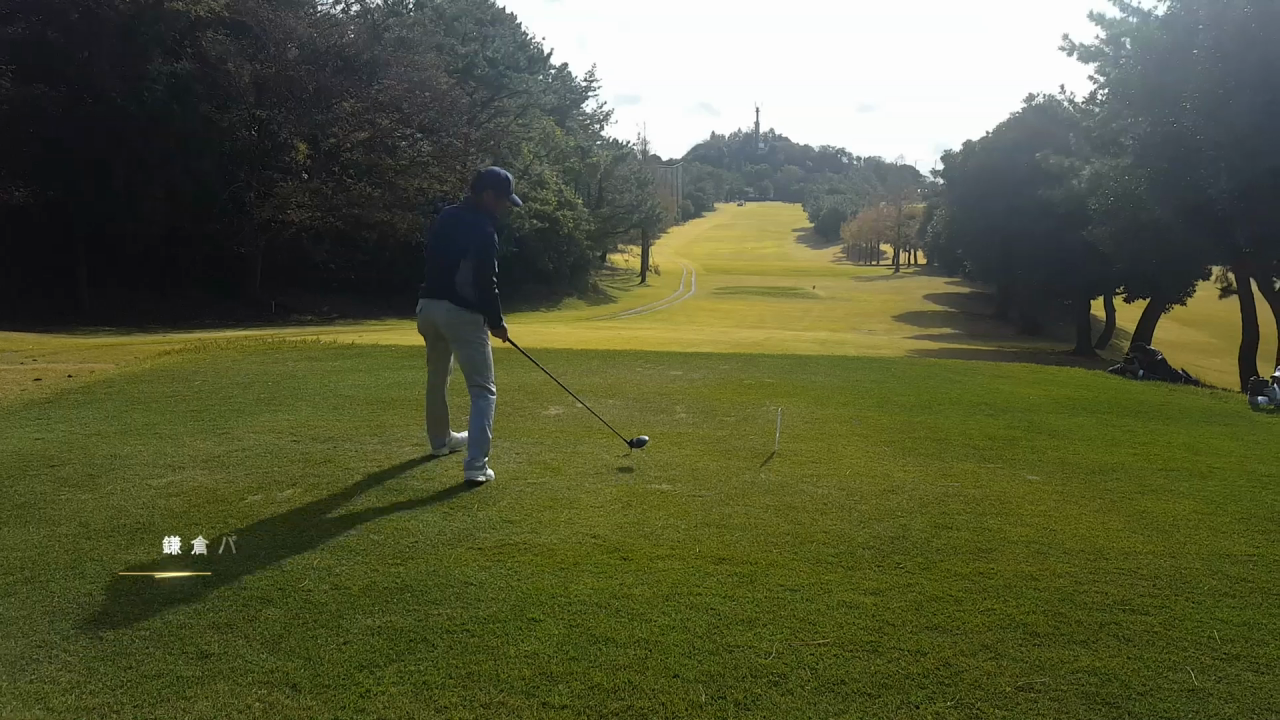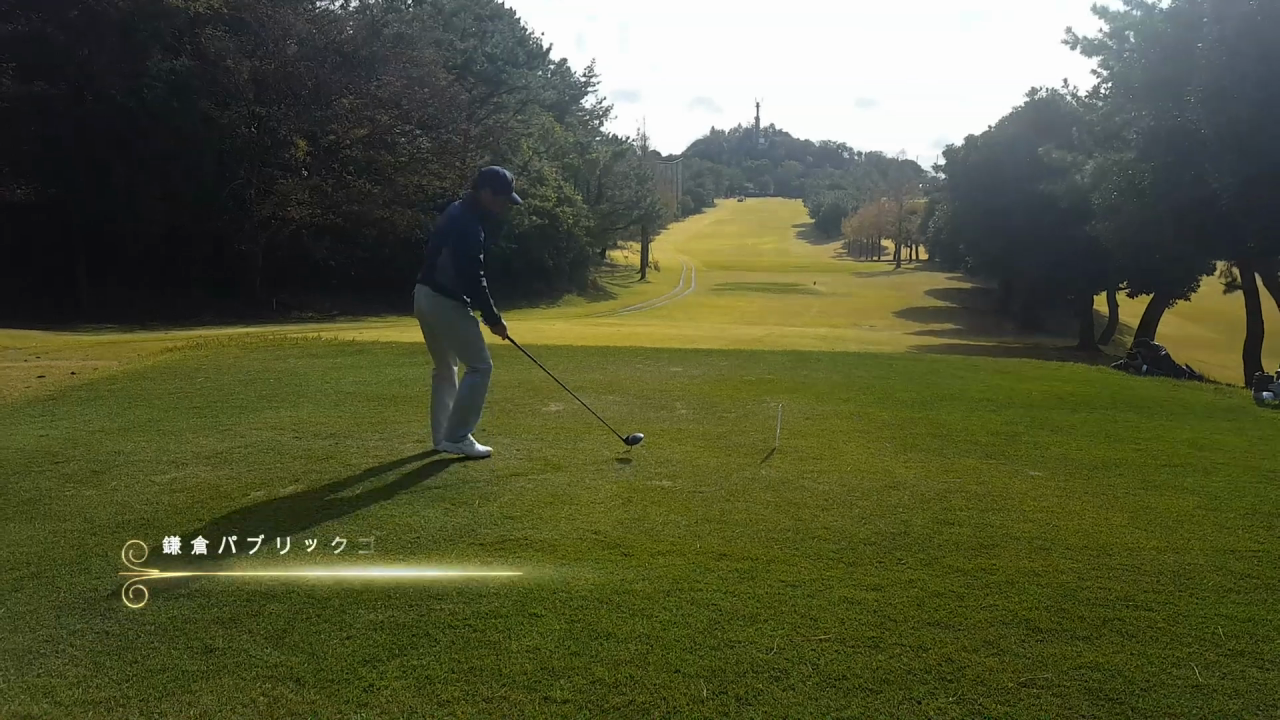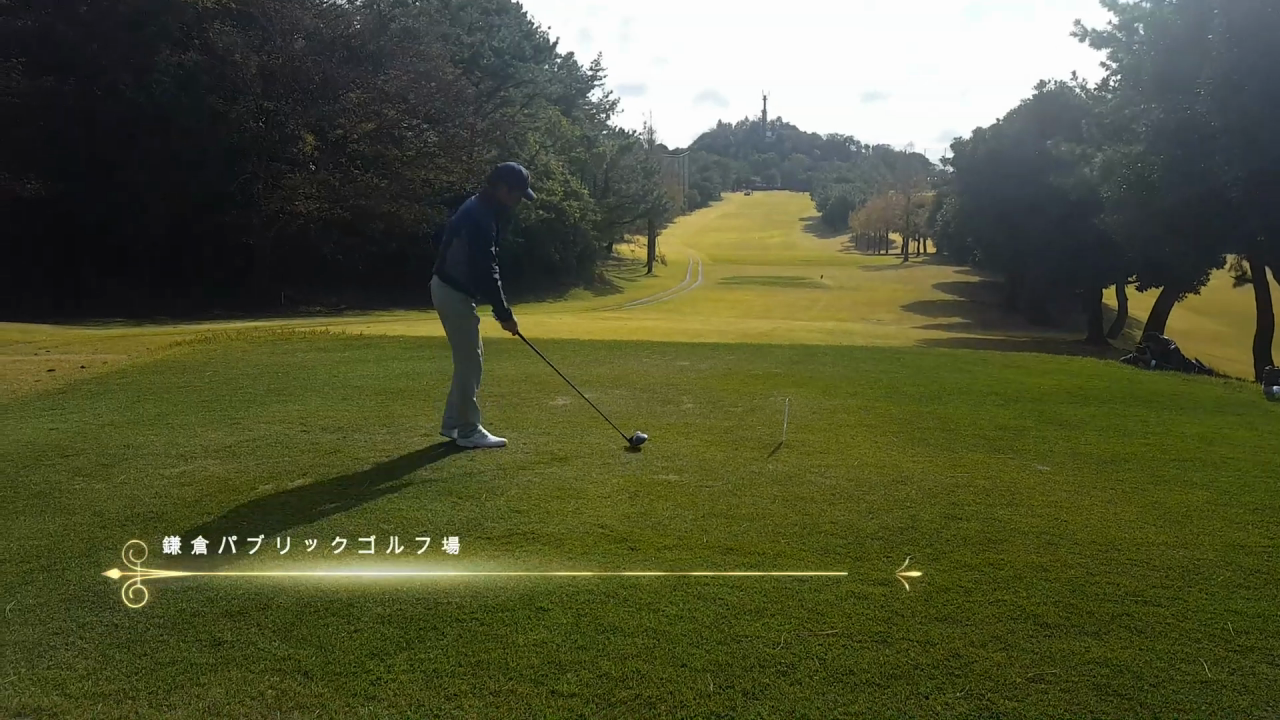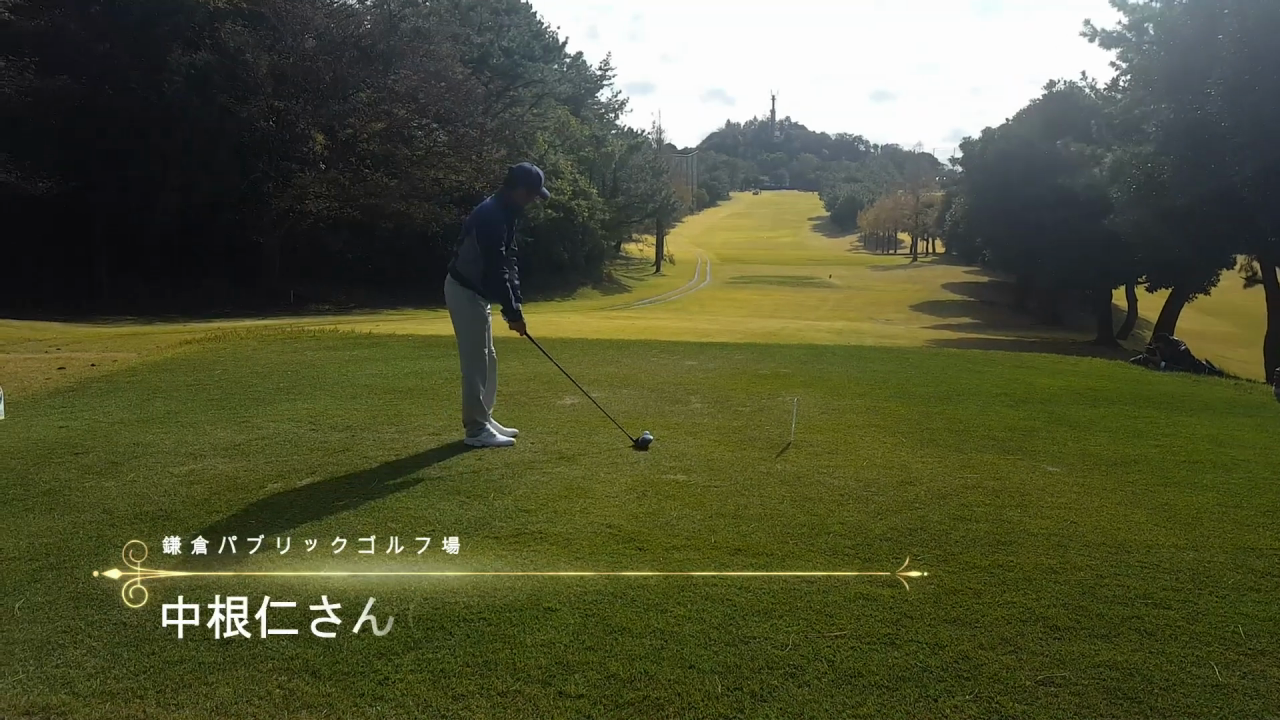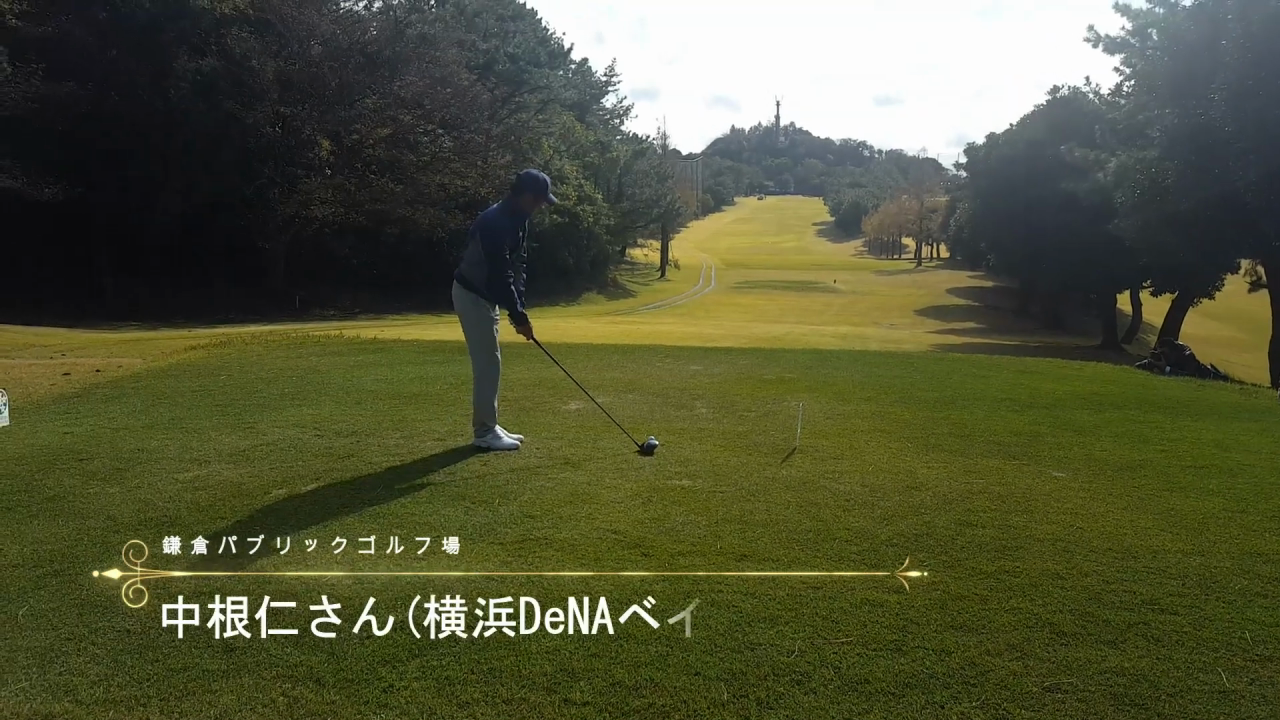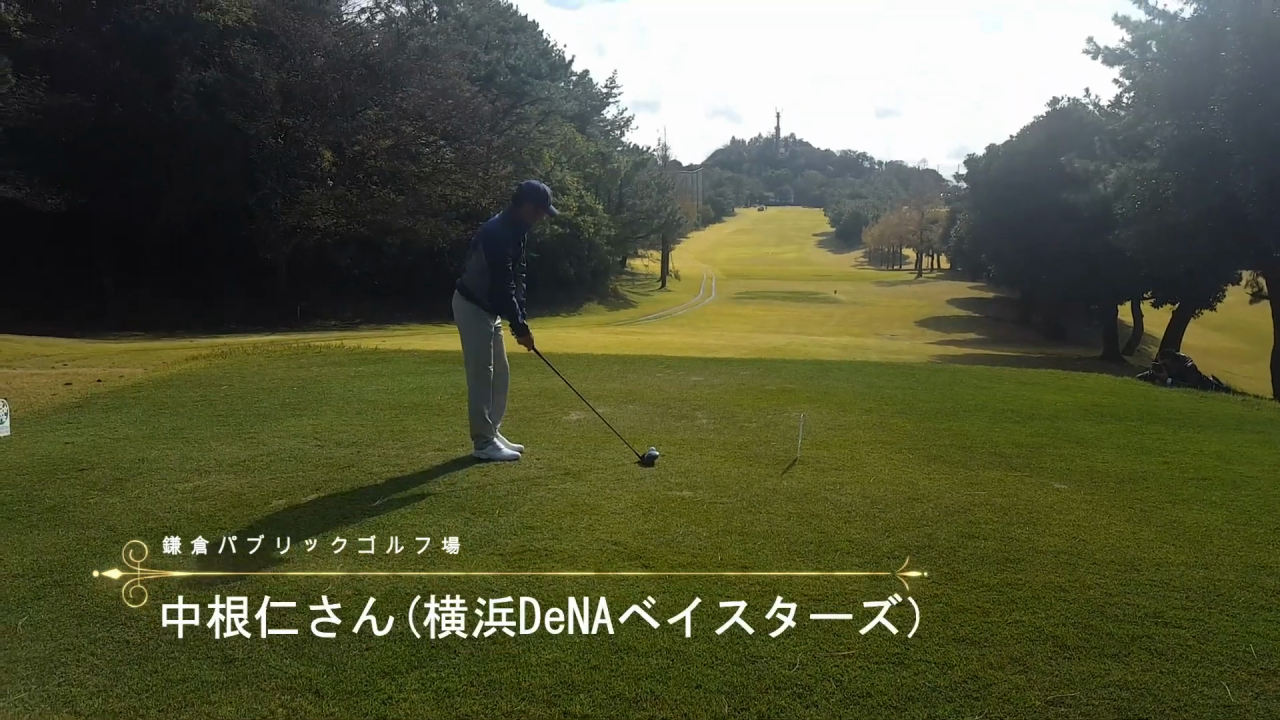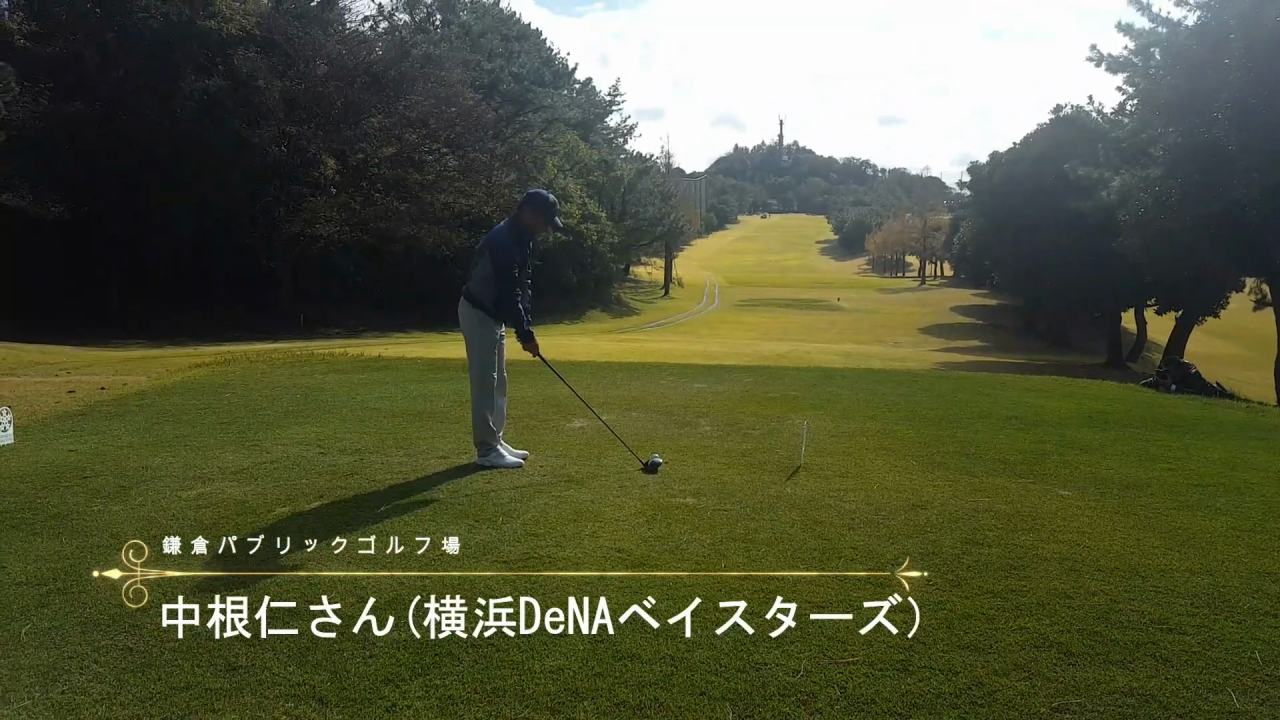
dt=0.3s
person 1, frame 1
left shoulder: (447, 217)
right shoulder: (482, 232)
right elbow: (486, 284)
right wrist: (496, 322)
left hip: (428, 306)
right hip: (460, 312)
left knee: (438, 376)
right knee: (482, 389)
left ankle: (441, 440)
right ankle: (476, 462)
person 1, frame 2
left shoulder: (459, 213)
right shoulder: (467, 225)
right elbow: (473, 277)
left wrist: (488, 313)
right wrist: (493, 318)
left hip: (426, 296)
right hip: (445, 301)
left knee: (444, 369)
right knee: (479, 367)
left ankle: (443, 436)
right ankle: (458, 435)
person 1, frame 3
left shoulder: (483, 210)
right shoulder: (479, 217)
left elbow: (485, 266)
right elbow: (485, 271)
left wrist: (500, 308)
right wrist: (503, 313)
left hip: (455, 289)
right hip: (454, 292)
left knee: (469, 359)
right knee: (470, 361)
left ankle: (454, 422)
right ankle: (467, 430)
person 1, frame 4
left shoulder: (504, 213)
right shoulder: (491, 217)
left elbow: (508, 262)
right elbow: (496, 269)
left wrist: (515, 302)
right wrist: (512, 312)
left hip: (476, 290)
right hip: (465, 290)
left knee: (486, 359)
right knee: (476, 360)
left ankle: (483, 419)
right ankle: (476, 429)
person 1, frame 5
left shoulder: (517, 221)
right shoulder: (494, 222)
left elbow: (517, 267)
right elbow: (500, 274)
left wrist: (520, 308)
right wrist: (518, 315)
left hip: (486, 296)
right hip: (472, 294)
left knee: (491, 362)
right knee: (486, 362)
left ankle: (490, 426)
right ankle: (484, 431)
person 1, frame 6
left shoulder: (516, 231)
right shoulder: (496, 233)
left elbow: (516, 278)
right elbow: (502, 285)
left wrist: (520, 318)
right wrist: (519, 326)
left hip: (488, 307)
right hip: (473, 306)
left knee: (498, 372)
right knee: (482, 373)
left ankle: (492, 434)
right ankle: (483, 442)
person 1, frame 7
left shoulder: (521, 239)
right shoulder: (502, 240)
left elbow: (521, 285)
right elbow: (508, 291)
left wrist: (526, 326)
right wrist: (525, 333)
left hip: (493, 313)
right hip: (478, 312)
left knee: (497, 380)
right knee: (485, 381)
left ankle: (495, 441)
right ankle: (487, 449)
